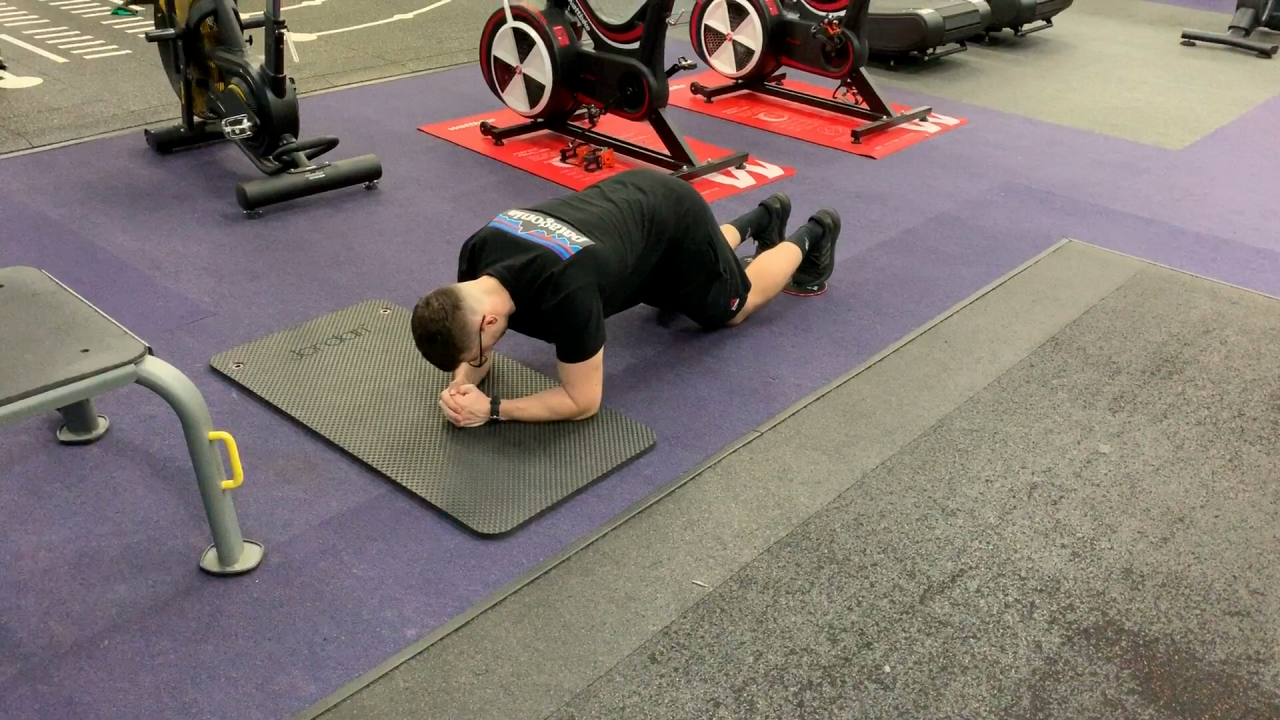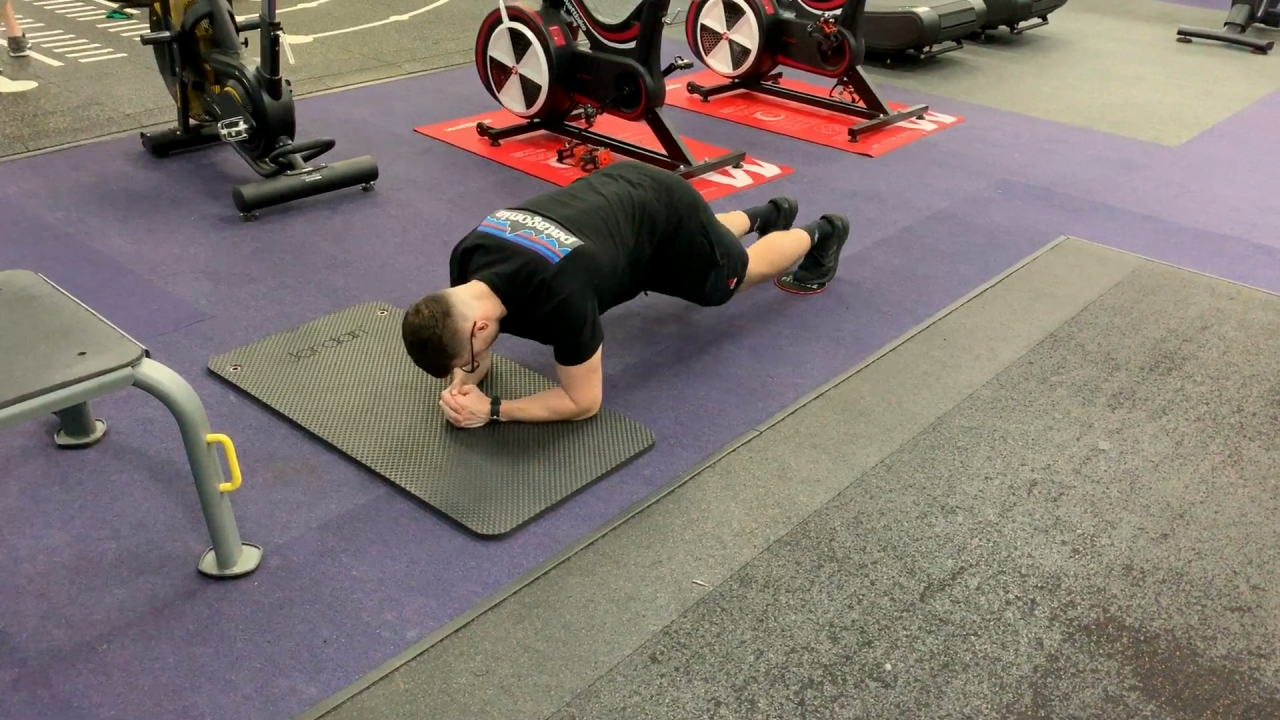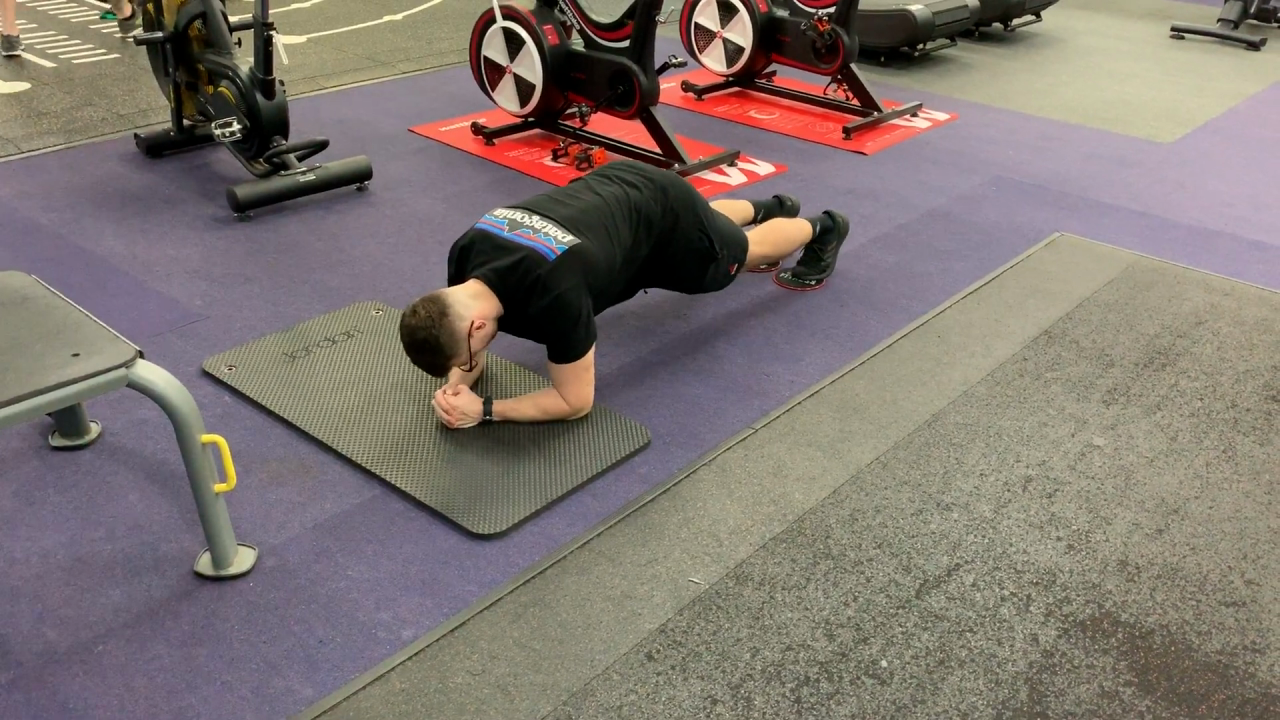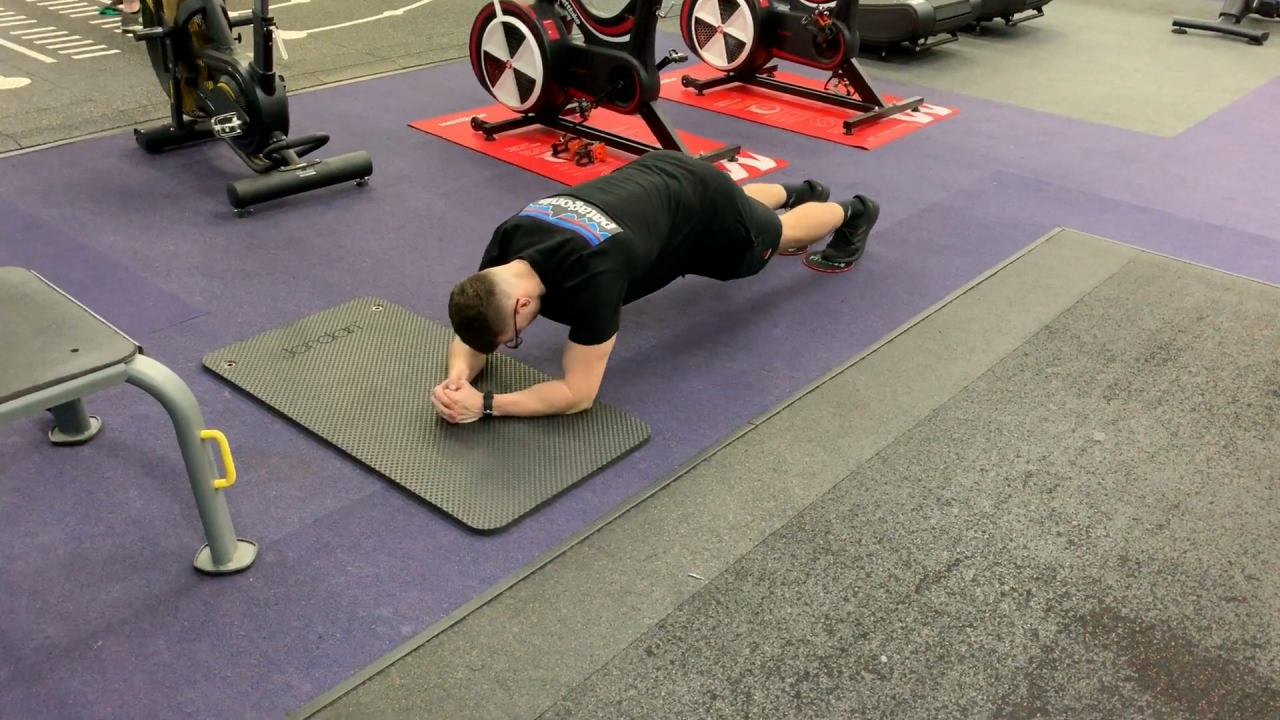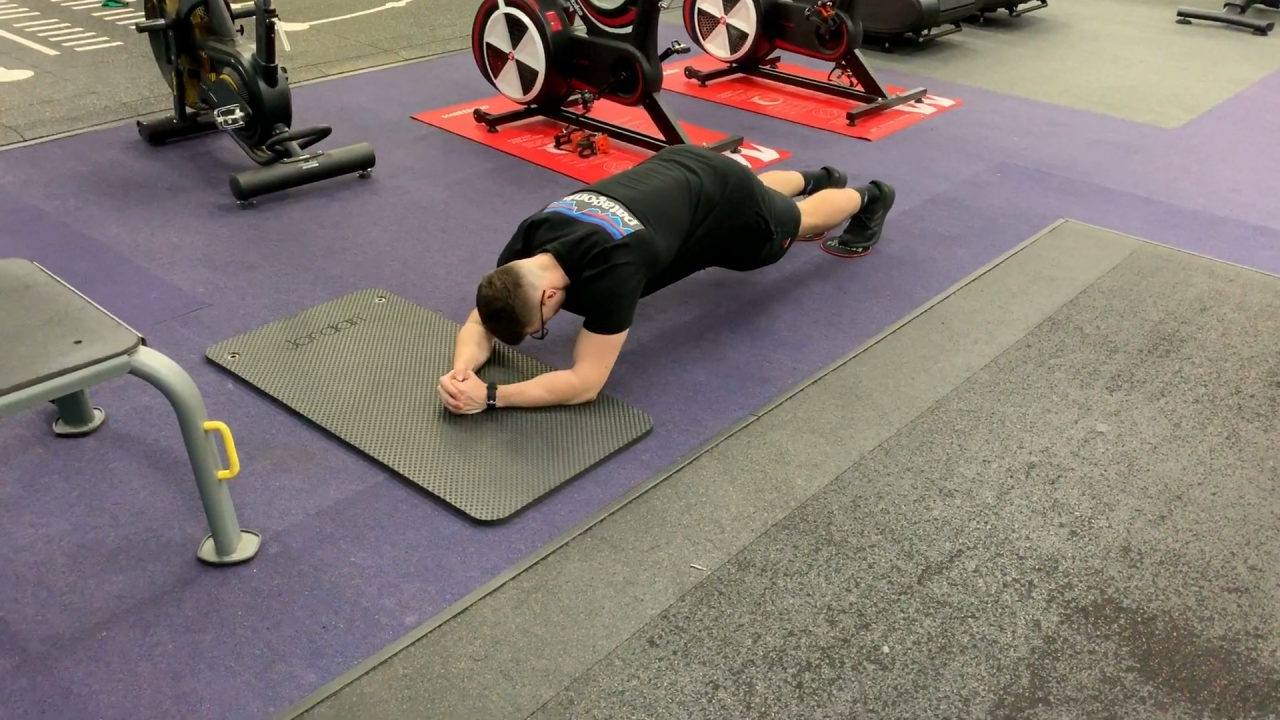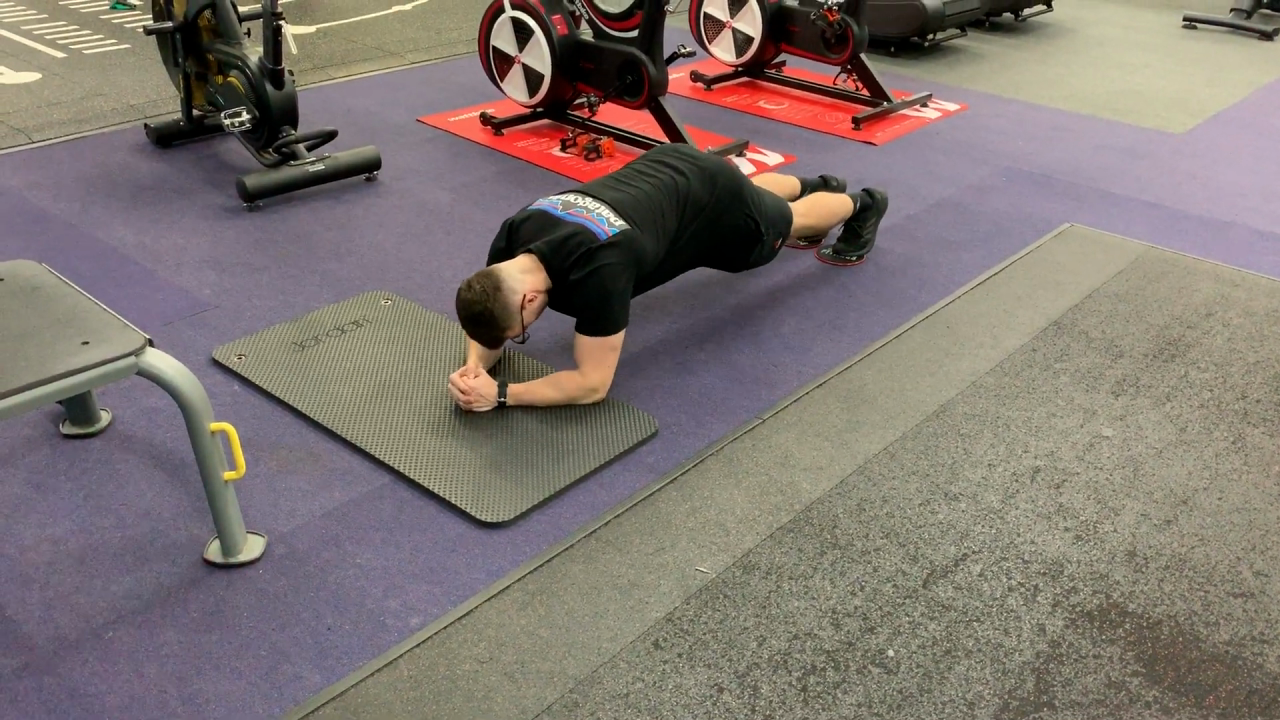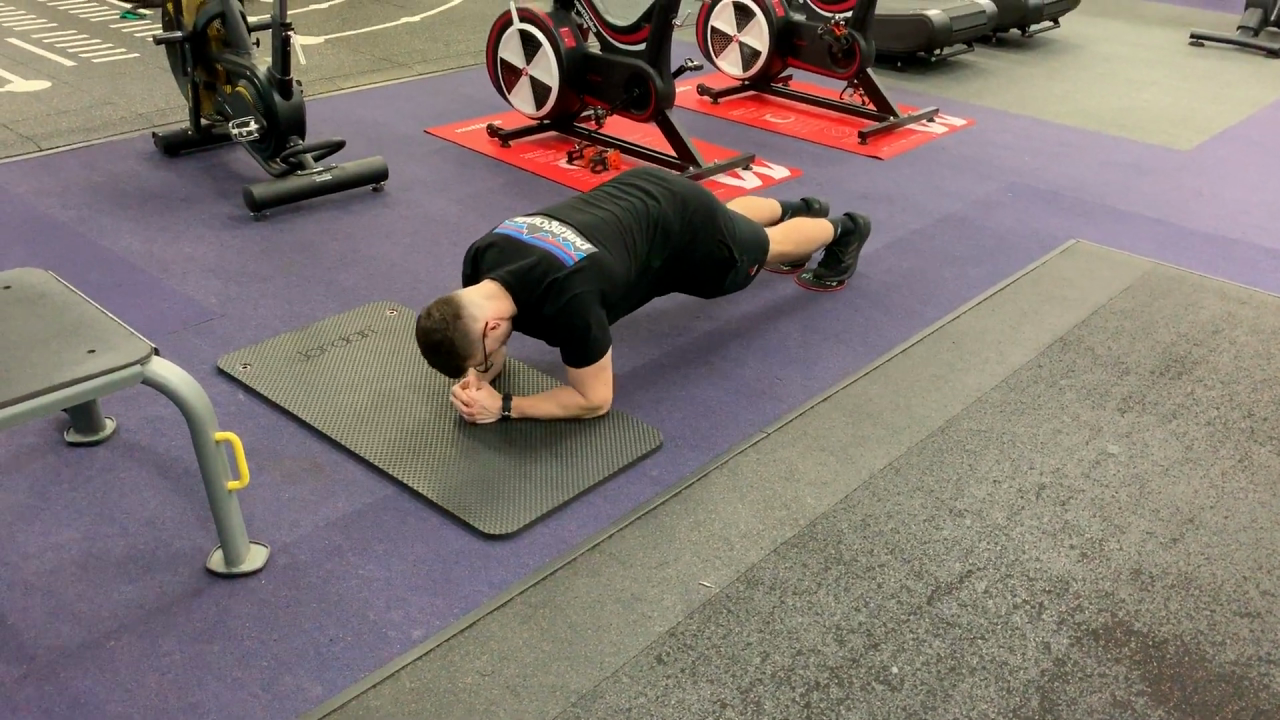
dt=0.5s
person 1, frame 1
left shoulder: (564, 293)
right shoulder: (477, 256)
left elbow: (583, 401)
right elbow: (474, 352)
left wrist: (491, 409)
right wrist: (463, 384)
left hip: (672, 217)
right hip: (630, 194)
left knee: (733, 307)
right knee: (673, 304)
left ankle: (811, 237)
right ankle: (762, 217)
person 1, frame 2
left shoulder: (558, 296)
right shoulder: (468, 260)
left elbow: (583, 402)
right elbow: (469, 346)
left wrist: (491, 409)
right wrist: (460, 386)
left hip: (665, 209)
right hip: (621, 188)
left knee: (739, 273)
right knee: (712, 242)
left ankle: (820, 234)
right ankle: (768, 213)
person 1, frame 3
left shoulder: (553, 294)
right shoulder: (466, 258)
left elbow: (576, 401)
right elbow: (465, 353)
left wrist: (484, 410)
right wrist: (457, 385)
left hip: (664, 212)
right hip: (618, 186)
left knee: (744, 251)
right knee: (715, 227)
left ankle: (822, 229)
right ankle: (770, 208)
person 1, frame 4
left shoulder: (589, 278)
right shoulder: (507, 243)
left elbow: (578, 394)
right elbow: (472, 336)
left wrist: (485, 405)
right wrist: (457, 379)
left hip: (703, 203)
right hip: (656, 176)
left knee: (781, 234)
right knee: (741, 203)
left ankle: (852, 213)
right ankle: (799, 192)
person 1, frame 5
left shoulder: (609, 272)
right shoulder: (529, 241)
left elbow: (585, 383)
right elbow: (479, 323)
left wrist: (490, 396)
right wrist: (461, 370)
left hip: (724, 196)
right hip: (678, 169)
left knee: (799, 221)
right knee: (764, 192)
left ankle: (868, 198)
right ankle: (819, 180)
person 1, frame 6
left shoulder: (597, 274)
right shoulder: (513, 238)
left elbow: (592, 384)
right elbow: (490, 322)
left wrist: (500, 394)
right wrist: (475, 366)
left hip: (712, 198)
right hip: (667, 169)
left knee: (789, 220)
right knee: (760, 195)
left ankle: (861, 205)
right ankle: (819, 186)
person 1, frame 7
left shoulder: (566, 299)
right shoulder: (481, 261)
left elbow: (595, 399)
right elbow: (493, 350)
left wrist: (504, 406)
right wrist: (476, 379)
left hip: (684, 225)
right hip: (639, 192)
left knee: (767, 247)
right knee: (733, 219)
left ankle: (843, 230)
right ankle: (799, 210)
